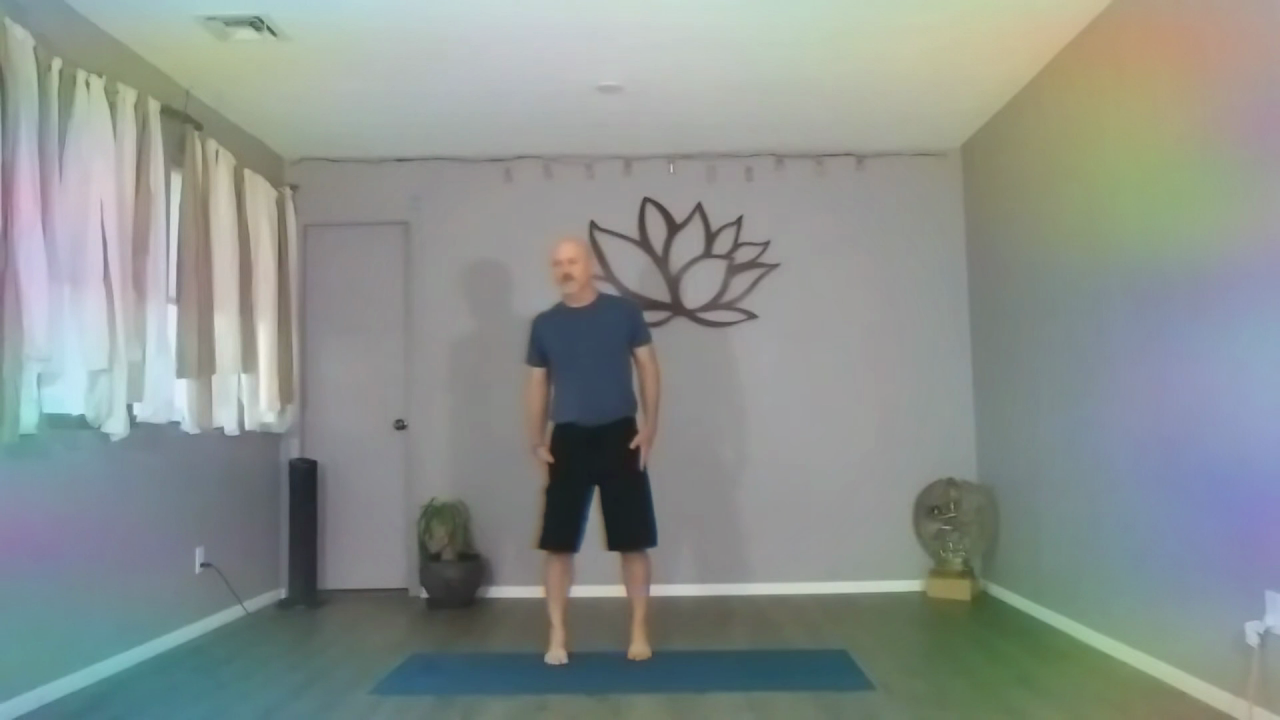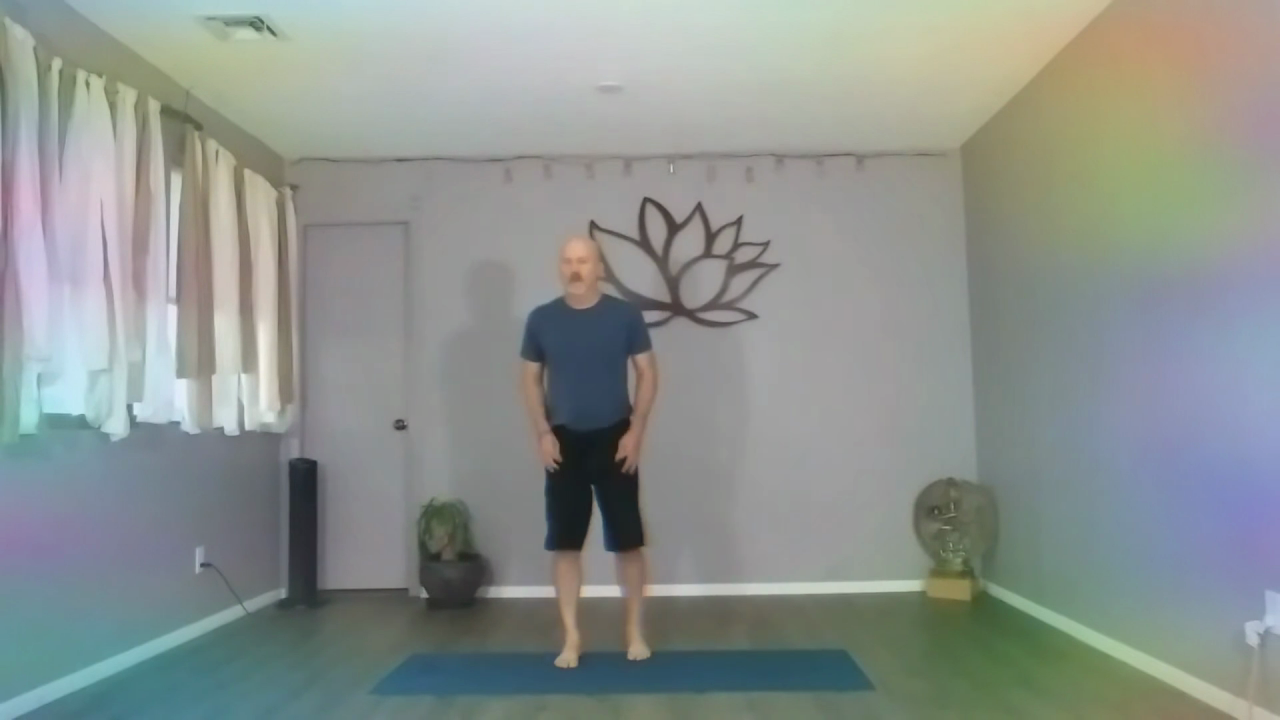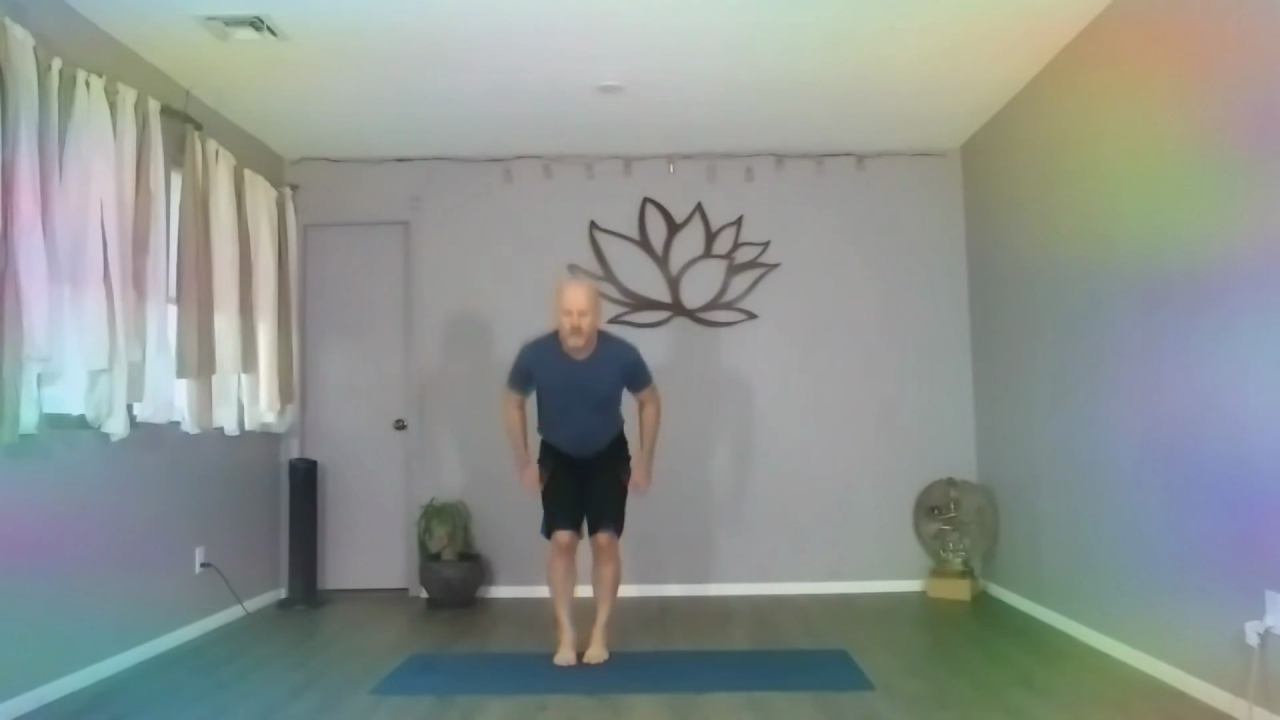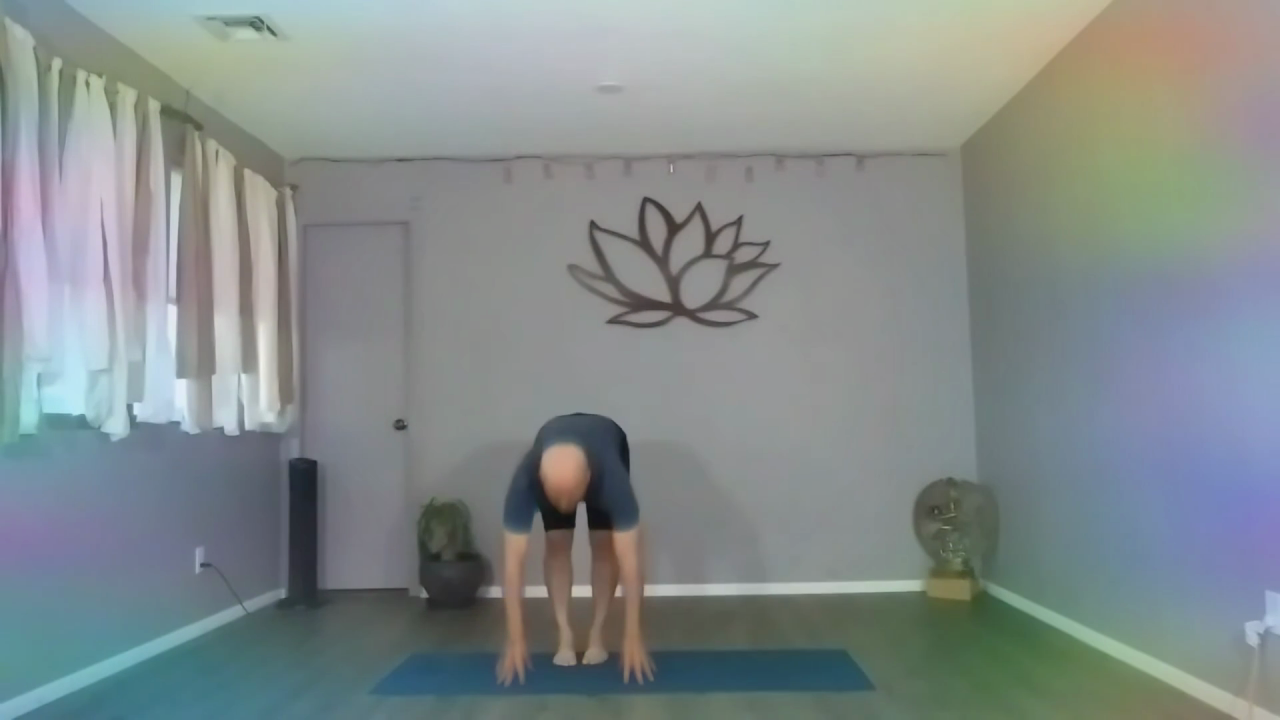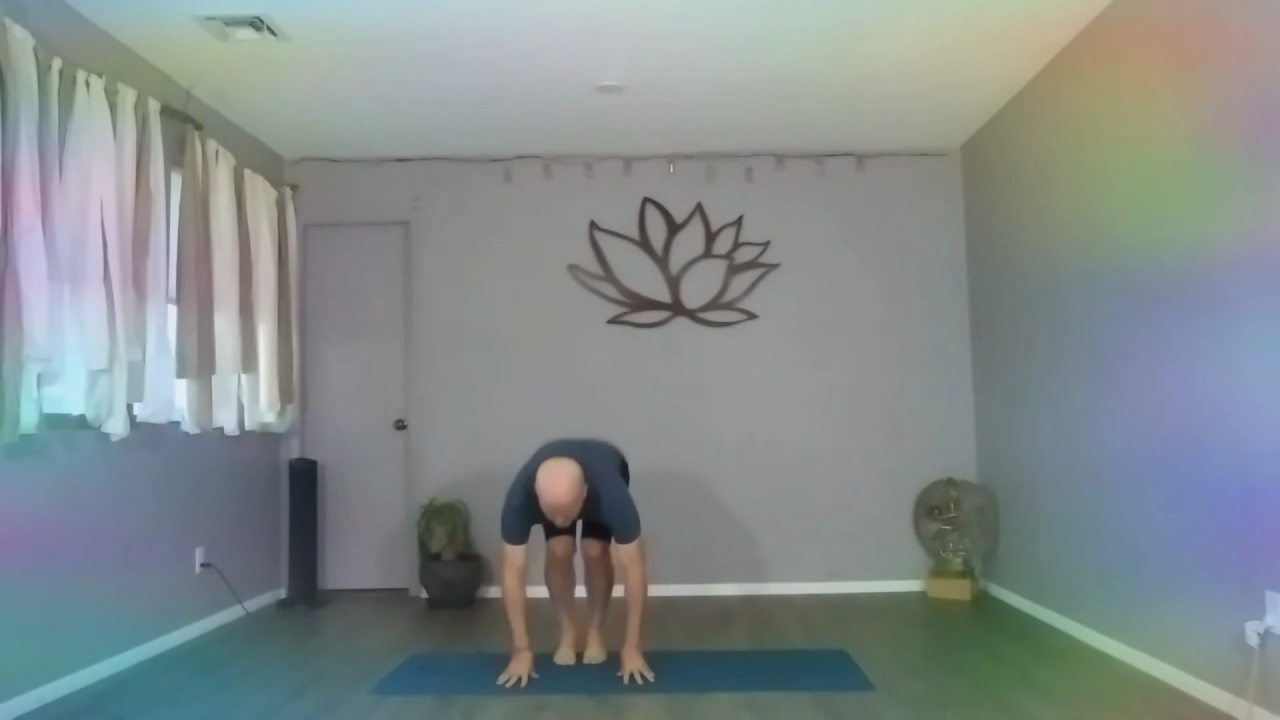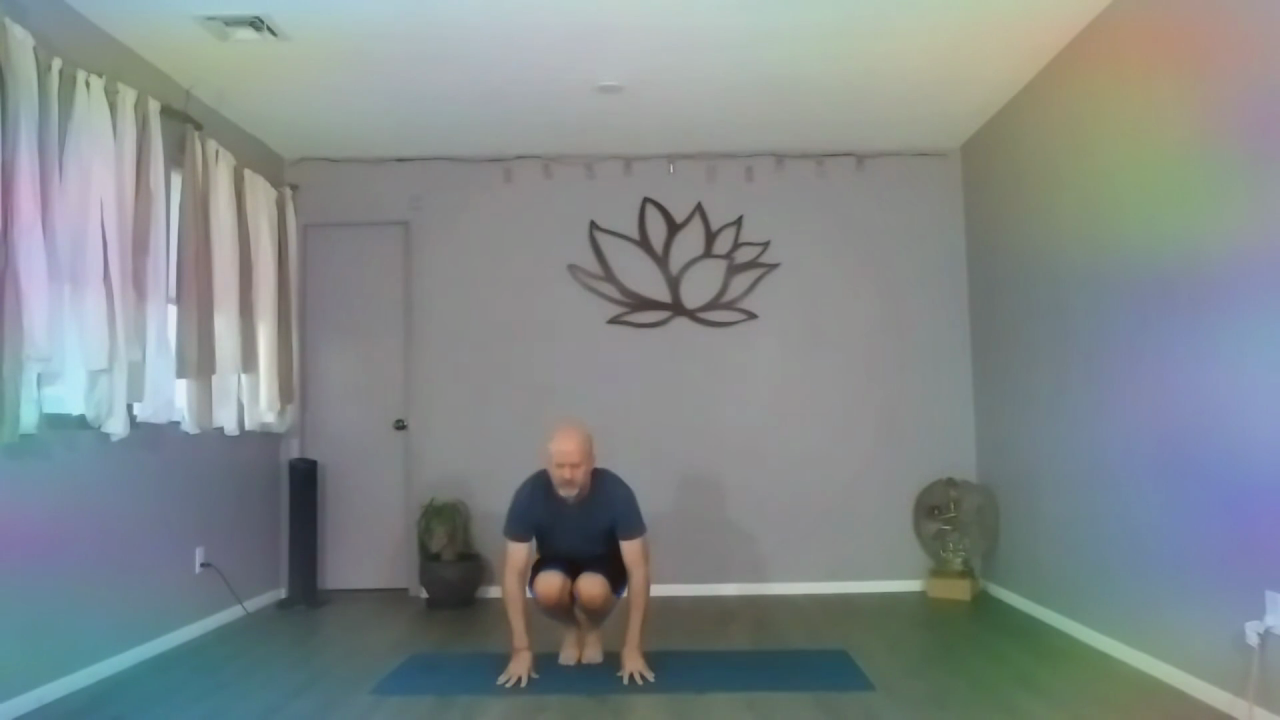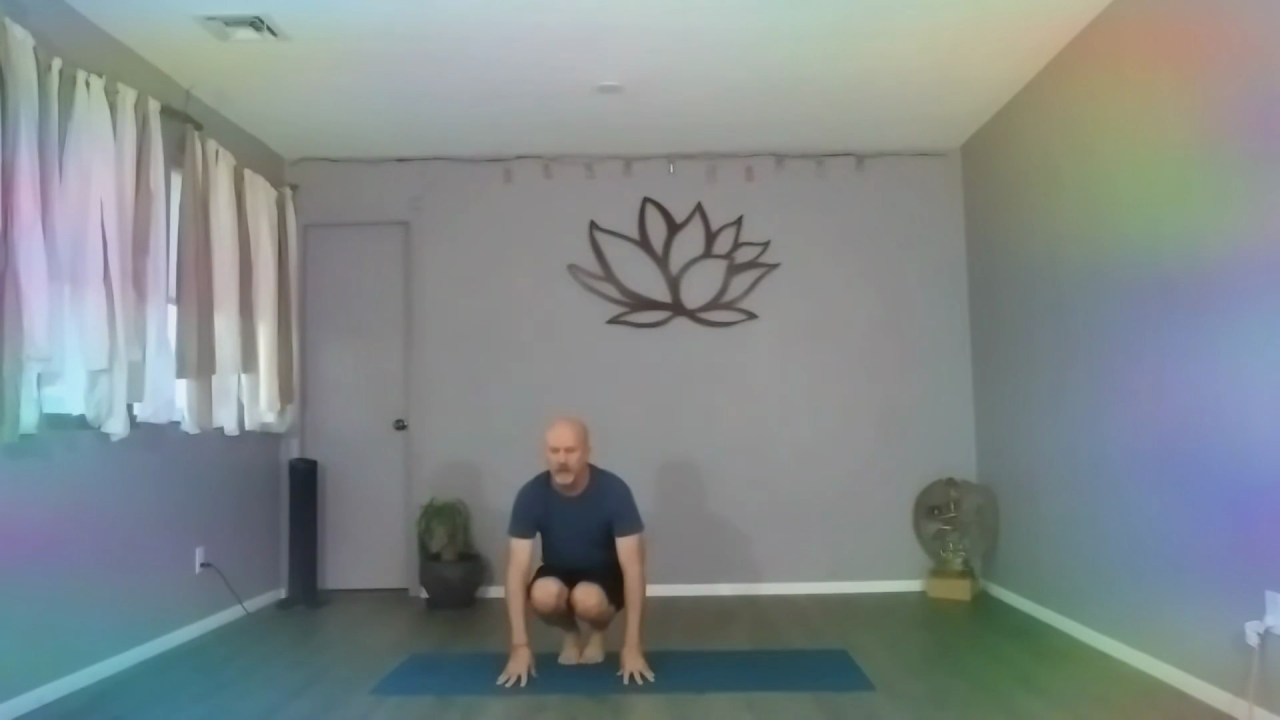
dt=0.7s
person 1, frame 1
left shoulder: (624, 311)
right shoulder: (544, 324)
left elbow: (647, 368)
right elbow: (537, 385)
left wrist: (649, 425)
right wrist: (537, 441)
left hip: (619, 435)
right hip: (568, 439)
left knee: (633, 542)
right knee: (557, 543)
left ankle: (639, 631)
right ankle: (558, 635)
person 1, frame 2
left shoulder: (625, 315)
right shoulder: (541, 319)
left elbow: (647, 373)
right elbow: (531, 378)
left wrist: (636, 430)
right wrist: (542, 431)
left hip: (613, 440)
right hip: (565, 442)
left knee: (627, 542)
right knee: (564, 545)
left ankle: (635, 629)
right ankle: (571, 637)
person 1, frame 3
left shoulder: (622, 355)
right shoulder: (534, 355)
left elbow: (649, 403)
right elbow: (513, 403)
left wrist: (644, 462)
right wrist: (523, 462)
left hip: (608, 457)
right hip: (557, 459)
left knee: (605, 541)
right knee: (562, 541)
left ankle: (599, 634)
right ankle: (565, 635)
person 1, frame 4
left shoulder: (612, 477)
right shoulder: (526, 480)
left elbow: (629, 558)
right elbow: (513, 559)
left wrist: (632, 635)
right wrist: (515, 637)
left hip: (609, 439)
right hip: (549, 442)
left knee: (604, 543)
right knee: (557, 542)
left ankle: (597, 633)
right ankle: (565, 634)
person 1, frame 5
left shoulder: (611, 493)
right shoulder: (520, 497)
left elbow: (634, 569)
right elbow: (513, 573)
left wrist: (631, 647)
right wrist: (521, 650)
left hip: (606, 466)
left knee: (595, 552)
right knee: (558, 551)
left ankle: (595, 632)
right ankle: (567, 631)
person 1, frame 6
left shoulder: (616, 493)
right shoulder: (529, 494)
left elbow: (638, 568)
right elbow: (514, 571)
left wrist: (632, 647)
right wrist: (521, 649)
left hip: (603, 564)
right hip: (556, 562)
left knee: (591, 589)
right knee: (547, 589)
left ankle: (592, 630)
right ankle: (571, 629)
person 1, frame 7
left shoulder: (614, 491)
right shoulder: (531, 495)
left elbow: (632, 566)
right elbow: (517, 567)
left wrist: (632, 646)
right wrist: (520, 646)
left hip: (604, 575)
right hip: (559, 573)
left knee: (587, 600)
right knee: (543, 596)
left ankle: (597, 632)
right ankle: (570, 633)
